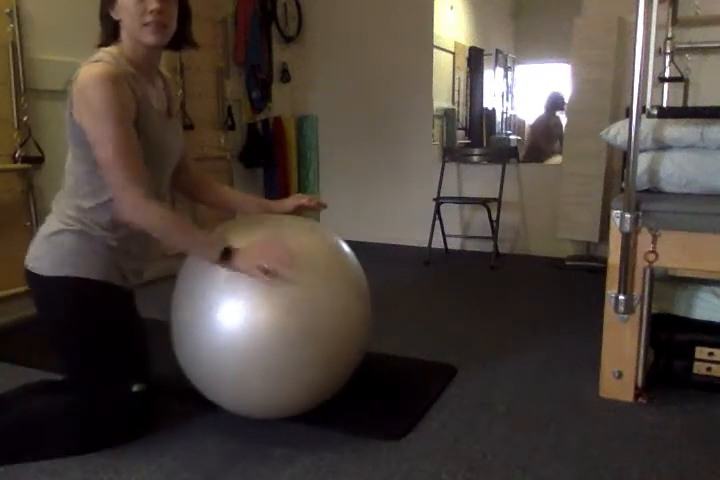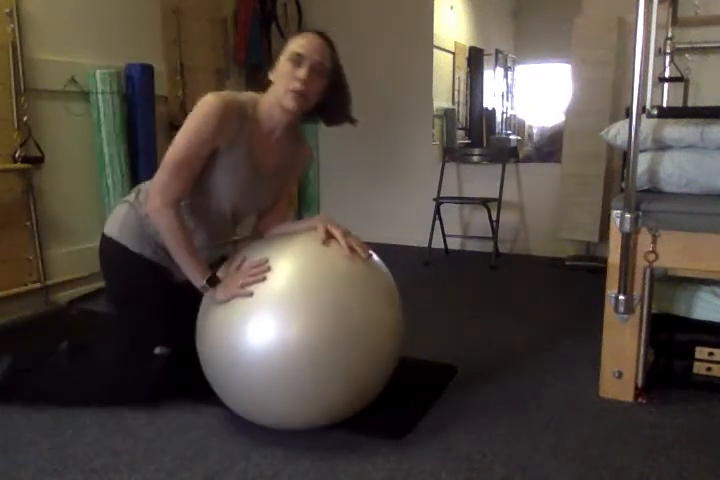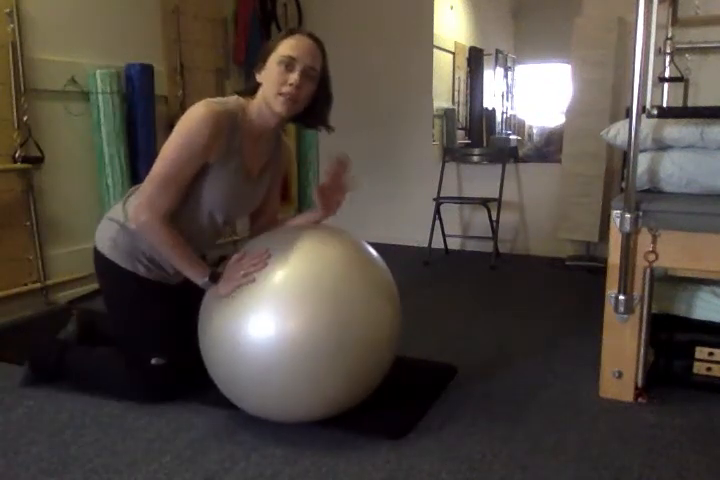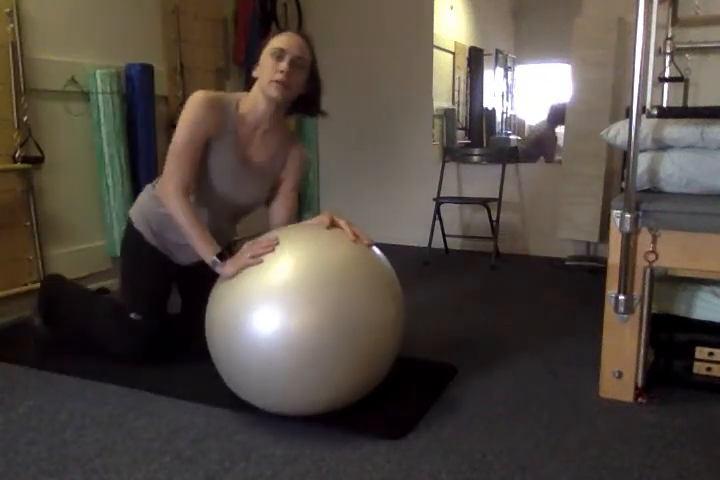
dt=1s
person 1, frame 1
left shoulder: (157, 83)
right shoulder: (101, 78)
left elbow: (184, 178)
right elbow: (134, 203)
left wrist: (270, 207)
right wrist: (230, 255)
left hip: (99, 266)
right hip: (73, 266)
left knee: (101, 387)
right knee: (126, 410)
person 1, frame 2
left shoulder: (299, 153)
right shoulder: (222, 110)
left elbow: (266, 229)
right elbow: (160, 202)
left wrist: (314, 225)
right wrist: (210, 283)
left hip: (198, 253)
right hip: (139, 242)
left knee: (204, 369)
right knee: (148, 378)
person 1, frame 3
left shoulder: (277, 151)
right shoulder: (211, 119)
left elbow: (262, 233)
right elbow: (146, 215)
left wrist: (316, 214)
right wrist: (212, 279)
left hip: (180, 257)
right hip: (132, 255)
left knee: (204, 358)
right knee: (162, 382)
left ankle: (95, 335)
right ankle: (53, 356)
person 1, frame 4
left shoulder: (291, 152)
right shoulder: (208, 106)
left elbow: (278, 231)
right elbow: (172, 192)
left wrist: (316, 224)
right wrist: (220, 261)
left hip: (213, 245)
right hip: (154, 233)
left knee: (203, 339)
right knee: (136, 341)
right ankle: (57, 298)
